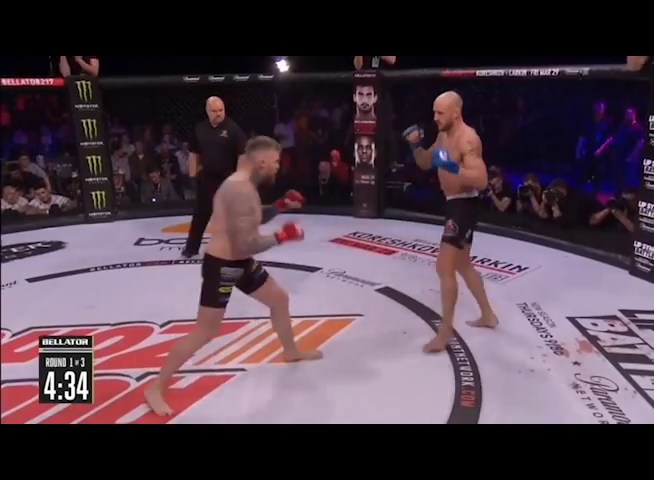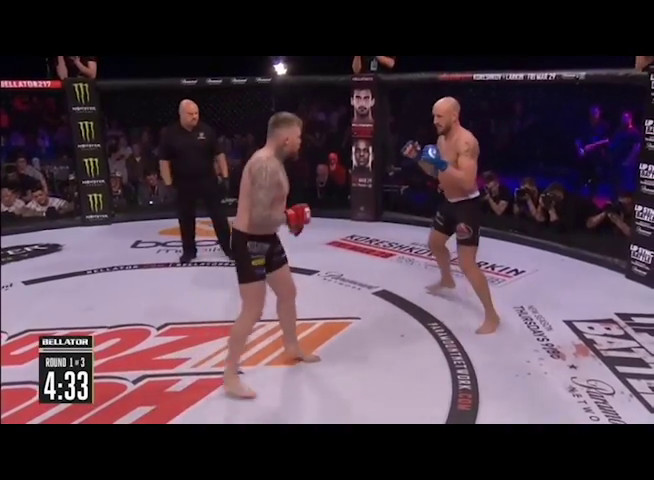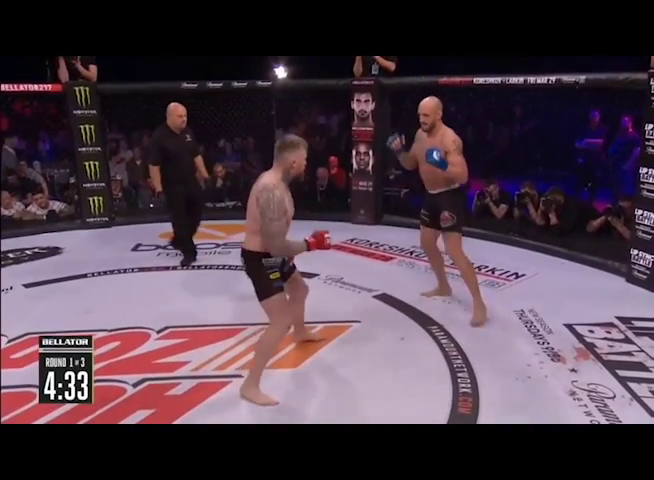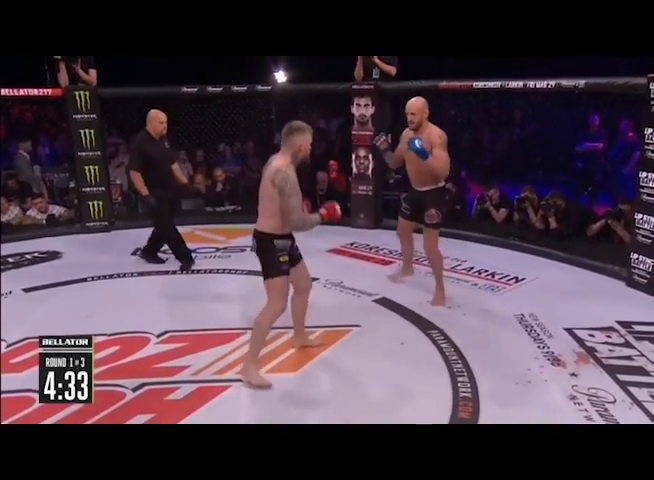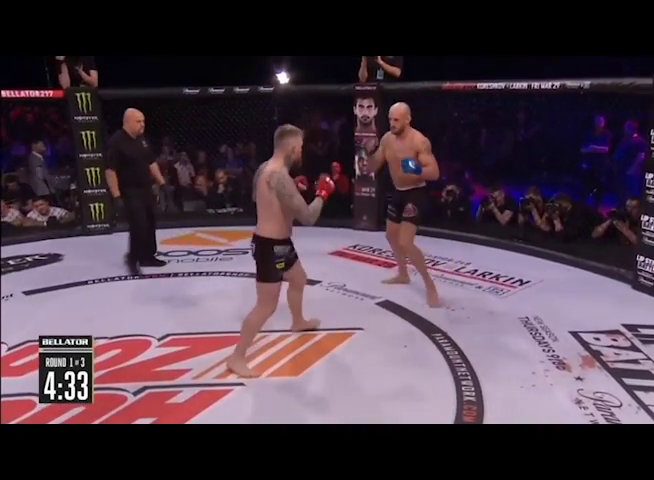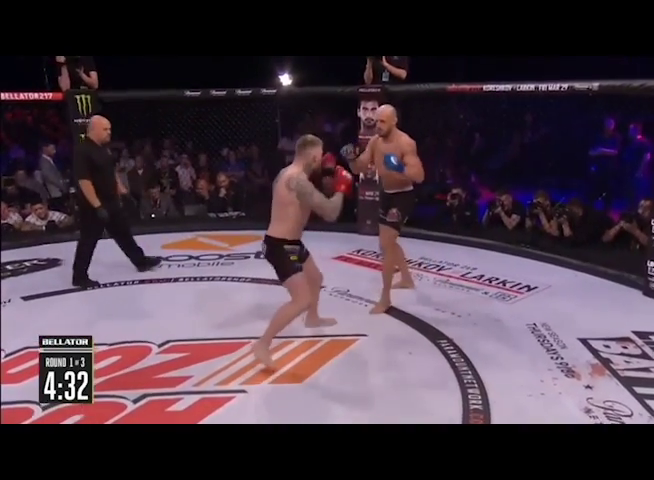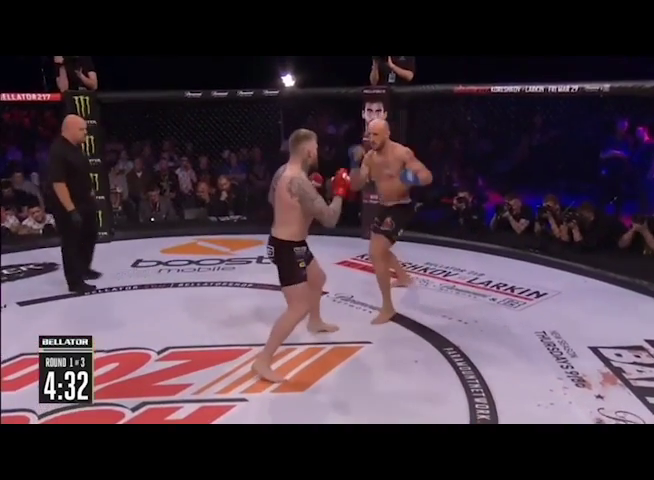
dt=0.3s
person 1, frame 1
left shoulder: (247, 185)
right shoulder: (238, 190)
left elbow: (254, 220)
right elbow: (247, 243)
left wrist: (281, 205)
right wrist: (281, 236)
left hip: (243, 264)
right hip: (221, 267)
left knee: (281, 301)
right knee: (203, 334)
left ankle: (292, 351)
right ankle: (156, 389)
person 1, frame 2
left shoulder: (271, 161)
right shoulder: (266, 167)
right elbow: (259, 218)
left wrist: (289, 216)
right wrist: (291, 217)
left hip: (266, 239)
right hip: (249, 242)
left knee: (288, 293)
right knee: (253, 312)
left ankle: (292, 347)
right ankle: (230, 375)
person 1, frame 3
left shoulder: (273, 180)
right shoulder: (273, 193)
right elbow: (277, 246)
left wrist: (303, 244)
right wrist: (311, 244)
left hip: (270, 255)
right hip: (260, 259)
left knee: (300, 291)
right knee: (281, 323)
left ankle: (300, 333)
right ankle: (250, 385)
person 1, frame 4
left shoulder: (275, 162)
right shoulder: (285, 174)
right elbow: (296, 223)
left wrist: (298, 205)
right wrist: (324, 215)
left hip: (278, 238)
right hip: (272, 242)
left knee: (304, 285)
right knee: (276, 304)
left ankle: (300, 336)
right ankle: (250, 365)
person 1, frame 5
left shoulder: (266, 168)
right shoulder: (280, 177)
right elbow: (308, 218)
left wrist: (295, 191)
right wrist: (322, 194)
left hip: (279, 242)
right hip: (271, 246)
left knee: (299, 280)
right knee: (266, 306)
left ankle: (298, 322)
right ankle: (237, 358)
person 1, frame 6
left shoulder: (288, 173)
right shoulder: (299, 181)
right elbow: (330, 213)
right wrist: (342, 188)
left hip: (288, 242)
right hip: (280, 247)
left knee: (315, 278)
right knee: (301, 299)
left ankle: (313, 318)
right ankle: (262, 346)
person 1, frame 7
left shoulder: (283, 172)
right shoulder: (300, 182)
right elbow: (329, 219)
right wrist: (340, 192)
left hip: (291, 243)
right hip: (287, 248)
left knee: (318, 279)
right knee: (299, 308)
left ankle: (315, 322)
right ankle: (263, 361)
person 2, frame 1
left shoulder: (468, 139)
right shoulder: (444, 135)
left elbow: (481, 180)
right elbow: (425, 163)
left wrist: (454, 168)
right wrist: (416, 146)
left hip: (465, 205)
right hip: (454, 204)
left knee: (444, 267)
right knee: (462, 263)
left ankle: (446, 329)
right ankle: (488, 315)
person 2, frame 2
left shoulder: (466, 142)
right shoulder: (442, 139)
left elbow: (468, 181)
right elbow: (436, 171)
left wrist: (443, 166)
right wrist: (420, 157)
left hip: (468, 206)
right hip: (450, 203)
left knee: (467, 265)
right knee: (435, 245)
left ankle: (491, 315)
right ankle: (447, 281)
person 2, frame 3
left shoulder: (450, 140)
right shoulder: (420, 135)
left elbow: (463, 177)
right elbow: (410, 164)
left wrist: (444, 166)
right wrist: (400, 151)
left hip: (450, 196)
right hip: (431, 196)
left knee: (455, 252)
right knee: (427, 244)
left ankle: (478, 303)
right ankle: (443, 286)
person 2, frame 4
left shoulder: (437, 136)
right shoulder: (407, 134)
left elbow: (444, 171)
right elbow: (396, 163)
left wrist: (425, 156)
right wrist: (385, 150)
left hip: (434, 194)
right hip: (415, 191)
left knee: (430, 247)
right knee: (403, 231)
left ankle: (440, 289)
right ankle: (407, 268)
person 2, frame 5
left shoulder: (420, 141)
right shoulder: (387, 138)
left elbow: (434, 173)
right elbow: (373, 167)
left wrist: (418, 170)
right wrist: (369, 155)
left hip: (415, 194)
right hip: (398, 192)
left knee: (405, 243)
right knee: (391, 236)
left ankle: (430, 285)
right ankle: (403, 274)
person 2, frame 6
left shoulder: (405, 143)
right shoulder: (374, 142)
left elbow: (419, 177)
right elbow: (360, 169)
left wrist: (400, 168)
right wrist: (352, 159)
left hip: (403, 197)
right hip: (388, 195)
left knee: (386, 245)
right knee: (390, 241)
left ankle: (385, 298)
right ankle: (406, 279)
person 2, frame 7
left shoulder: (401, 153)
right shoulder: (369, 157)
left elbow: (427, 175)
right elbow: (356, 185)
left wrist: (415, 179)
right wrist: (355, 165)
left hip: (400, 209)
right hip: (384, 208)
left knee: (375, 254)
right knee: (379, 249)
left ankle: (387, 307)
right ankle: (403, 278)
person 3, frame 1
left shoulder: (233, 128)
right shoulder: (200, 128)
left elbow: (243, 154)
right elbow: (194, 153)
right wrist: (192, 176)
left hip: (229, 178)
right hip: (206, 178)
right knee: (200, 213)
right ankle: (192, 246)
person 3, frame 2
left shoulder: (206, 131)
right shoulder: (170, 134)
left elbow: (219, 155)
right elbow: (164, 161)
left wrist: (225, 176)
right wrist: (168, 183)
left hip: (207, 180)
right hip: (183, 183)
left knee: (218, 214)
right knee: (186, 217)
left ankle: (227, 247)
right ankle: (189, 250)
person 3, frame 3
left shoulder: (188, 133)
right shoulder: (159, 137)
left elbow: (196, 156)
right elbow: (154, 167)
left wrist: (205, 177)
right wrist: (159, 190)
left hip: (191, 182)
right hip: (173, 186)
left knee: (195, 215)
right knee: (180, 220)
left ankle: (178, 241)
right ankle: (189, 252)
person 3, frame 4
left shoulder: (163, 141)
right shoulder: (140, 143)
left elbow: (173, 163)
right elbow: (134, 172)
left wrist: (184, 182)
right wrist: (146, 195)
left hip: (167, 190)
right hip: (153, 192)
left knee: (164, 224)
right knee: (167, 225)
left ankle: (149, 252)
right ankle: (185, 257)
person 3, frame 5
left shoulder: (141, 140)
right shoulder: (116, 142)
left elbow: (151, 163)
right elbow: (110, 171)
left wrist: (162, 182)
right wrist: (117, 196)
left hip: (145, 189)
right hip: (129, 192)
left knee: (149, 223)
right knee: (139, 225)
left ankle: (146, 256)
right ankle: (132, 258)
person 3, frame 6
left shoulder: (104, 148)
right shoulder: (83, 151)
right elbow: (83, 181)
left wrist: (122, 191)
right wrist: (97, 206)
left hip: (110, 200)
right hip: (92, 204)
left knee: (123, 232)
right knee: (89, 239)
left ankle: (140, 261)
right ankle: (79, 276)
person 3, frame 7
left shoulder: (76, 148)
right shoulder: (58, 151)
right elbow: (58, 183)
left wrist: (90, 195)
right wrist: (71, 210)
left hip: (84, 201)
right hip: (68, 206)
left knee: (89, 235)
right knee: (72, 243)
left ankle: (82, 269)
right ankle: (76, 281)
